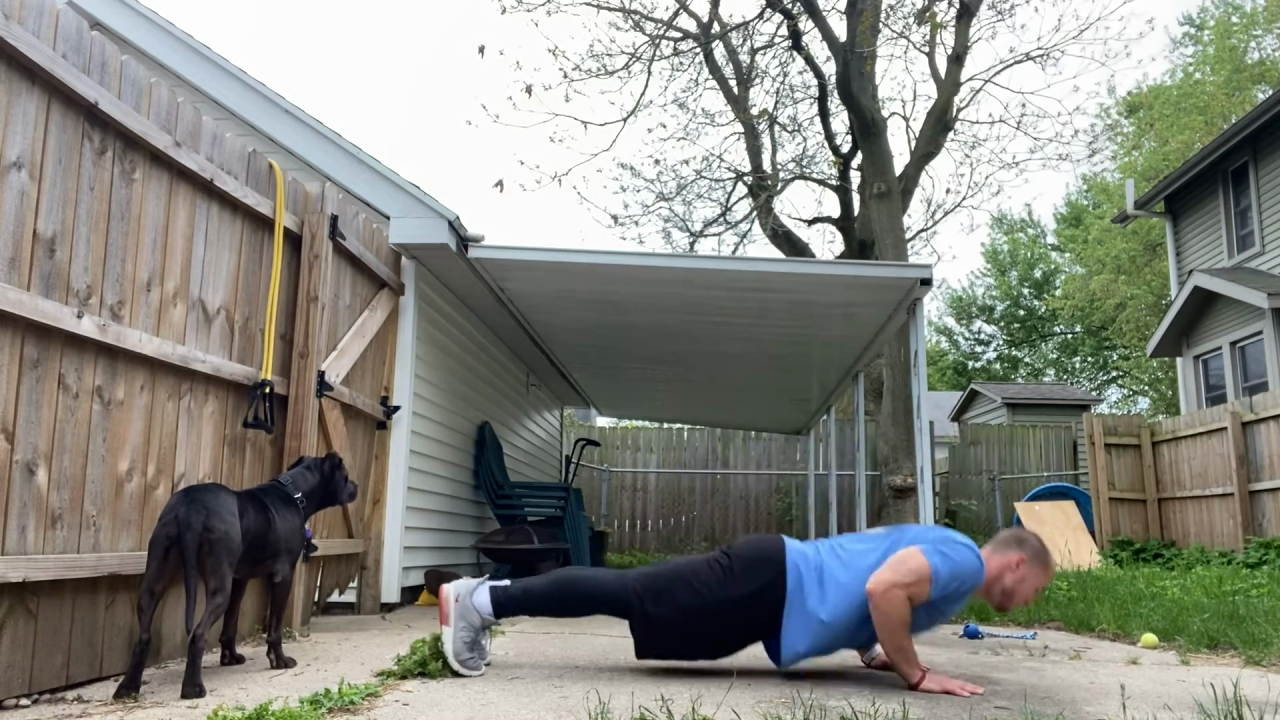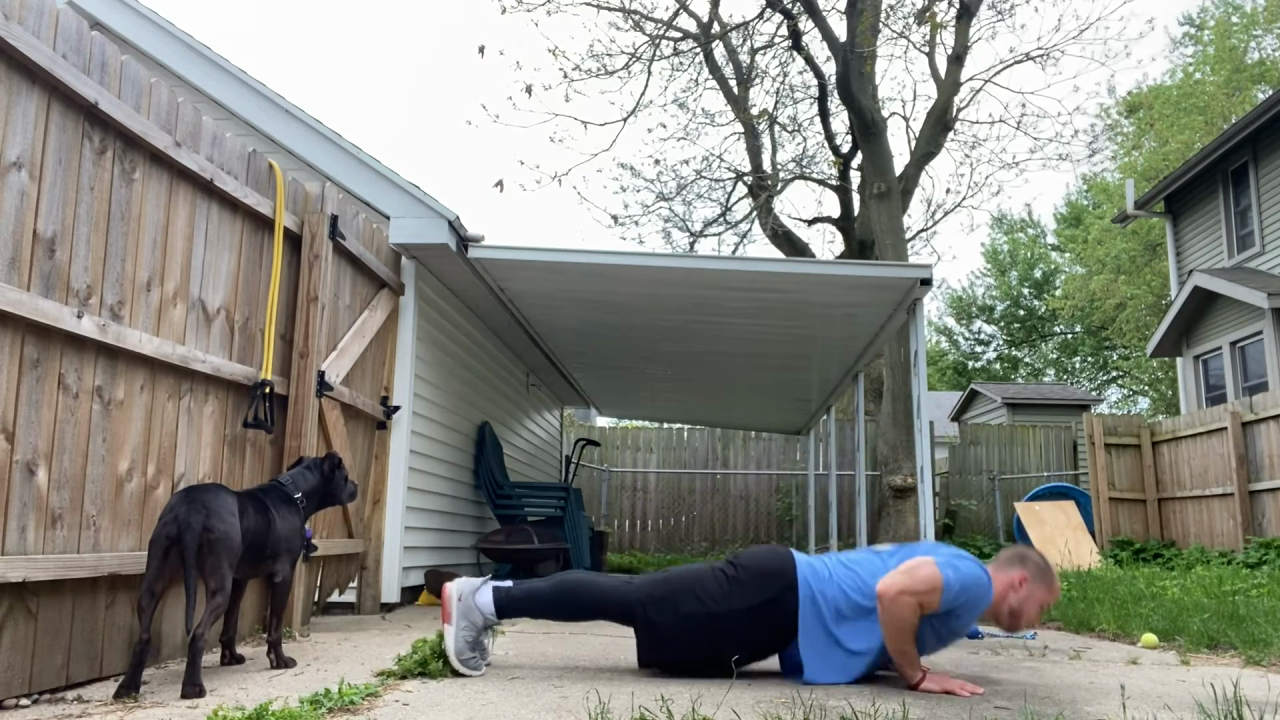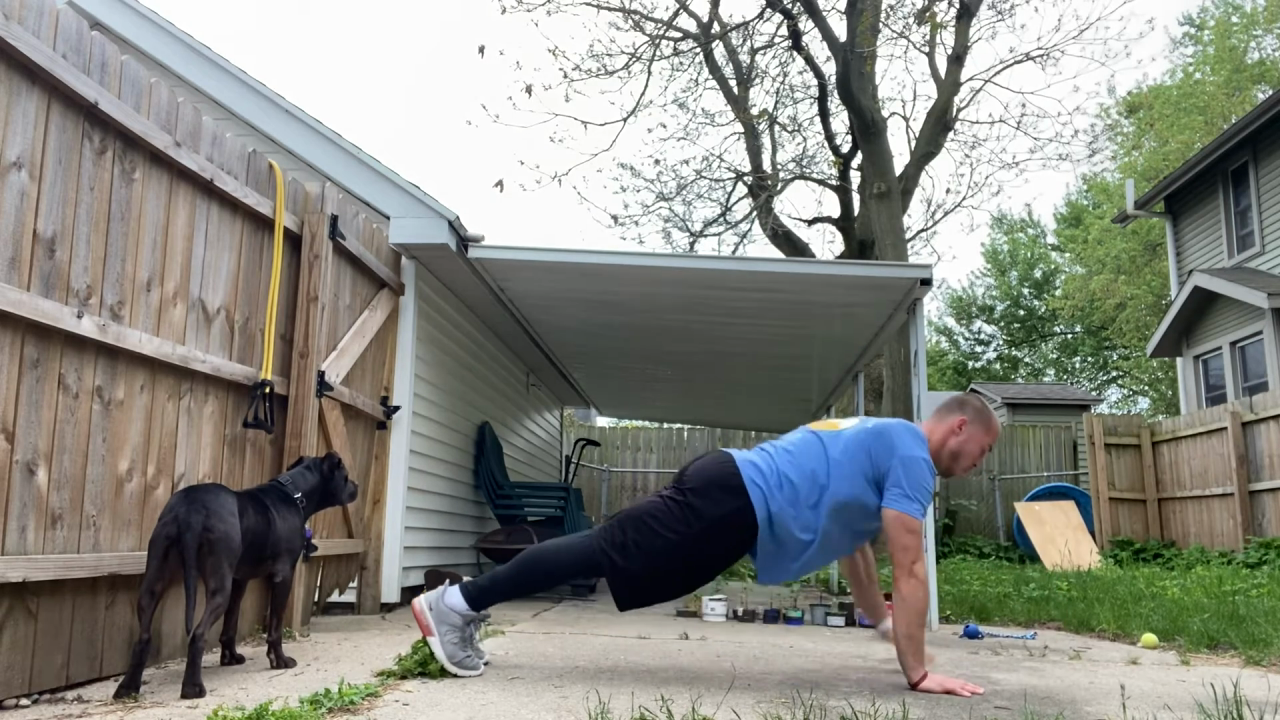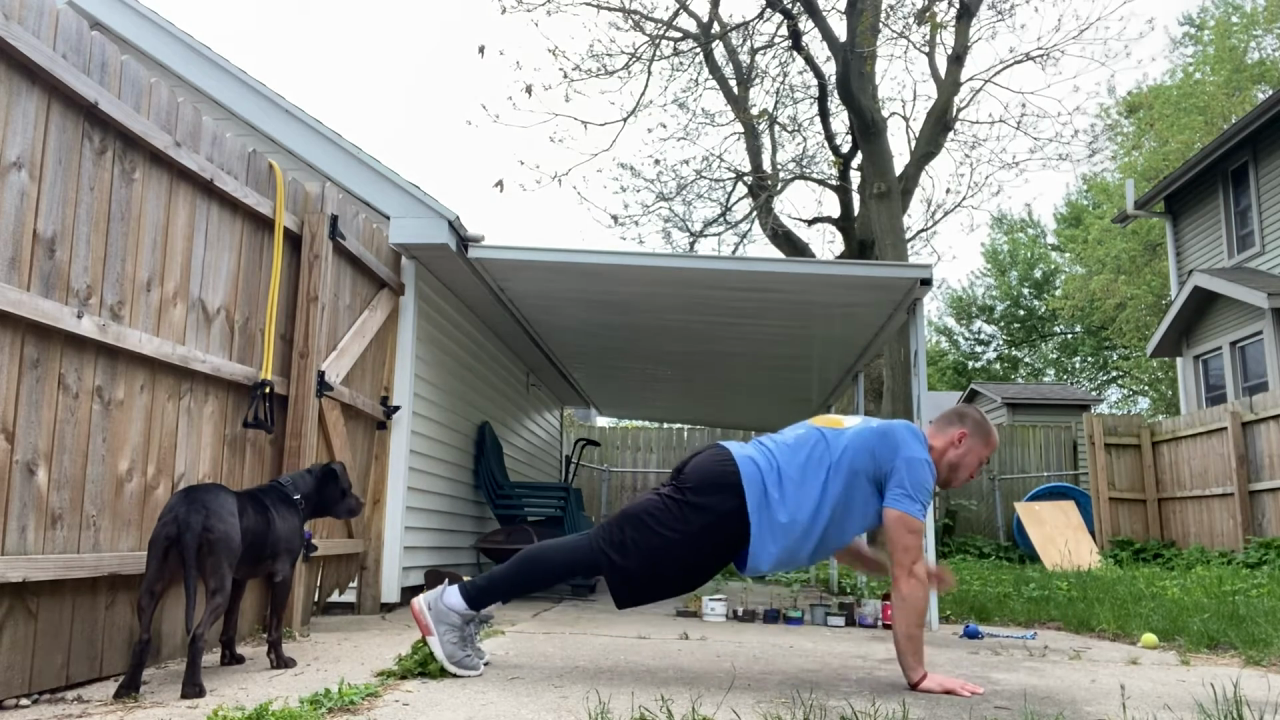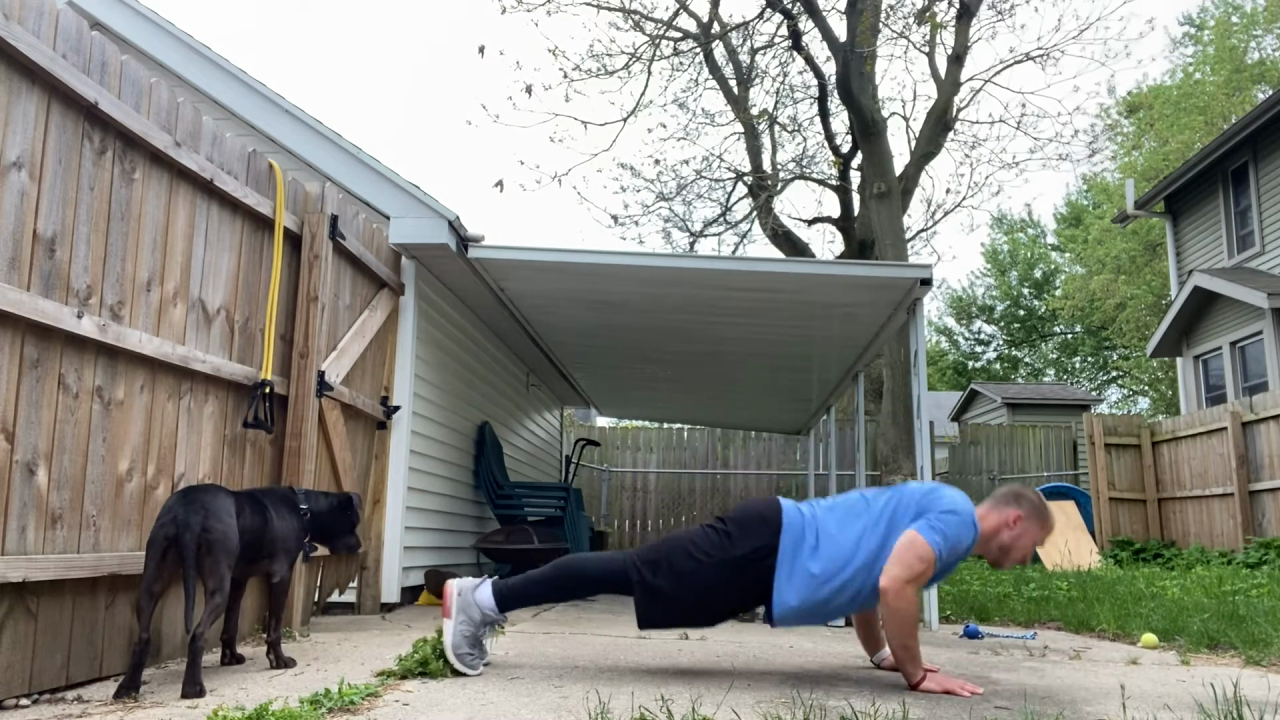
dt=0.4s
person 1, frame 1
left shoulder: (943, 551)
right shoulder: (961, 566)
right elbow: (884, 588)
left wrist: (870, 649)
right wrist: (912, 670)
left hip: (779, 580)
right hip: (771, 586)
left knee: (626, 590)
right knee: (629, 595)
left ankle: (485, 596)
right ankle: (480, 598)
person 1, frame 2
left shoulder: (948, 571)
right shoulder: (969, 578)
right elbow: (889, 593)
left wrist: (881, 654)
right wrist: (913, 669)
left hip: (784, 592)
right hip: (777, 598)
left knee: (631, 597)
right knee: (632, 603)
left ankle: (490, 594)
right ankle: (480, 601)
person 1, frame 3
left shoulder: (885, 439)
right shoulder: (912, 456)
left elbow: (848, 538)
right elbow: (909, 572)
left wrist: (880, 619)
right wrist: (918, 672)
left hip: (727, 488)
right hip: (732, 505)
left knee: (599, 552)
right knee: (604, 554)
left ankle: (459, 604)
right ankle: (453, 603)
person 1, frame 4
left shoulder: (883, 441)
right shoulder: (913, 457)
left elbow: (832, 526)
right elbow: (906, 572)
left wrist: (897, 566)
right wrist: (917, 671)
left hip: (725, 482)
right hip: (729, 500)
left knee: (598, 550)
right knee: (600, 552)
left ankle: (460, 604)
right ankle: (453, 602)
person 1, frame 5
left shoulder: (941, 509)
right shoulder: (956, 520)
left elbow: (861, 570)
right elbow: (895, 586)
left wrist: (881, 652)
right wrist: (915, 672)
left hip: (776, 545)
right hip: (769, 545)
left knee: (629, 571)
right knee: (632, 573)
left ankle: (487, 593)
right ankle: (482, 597)
